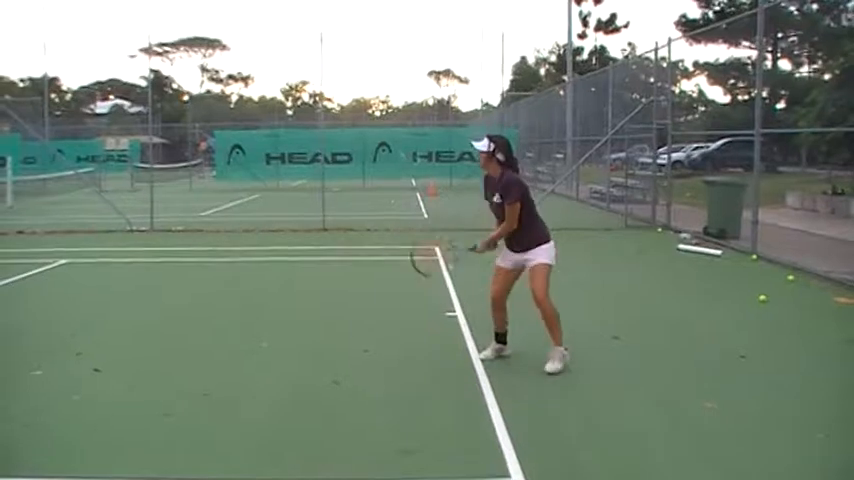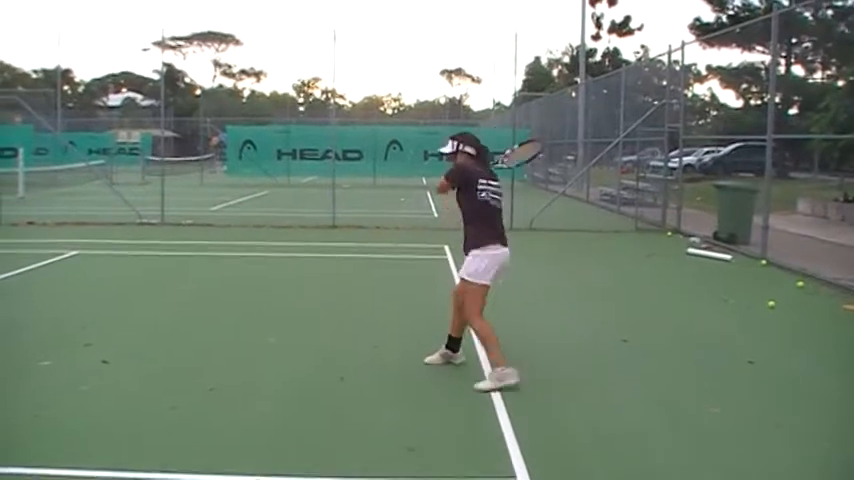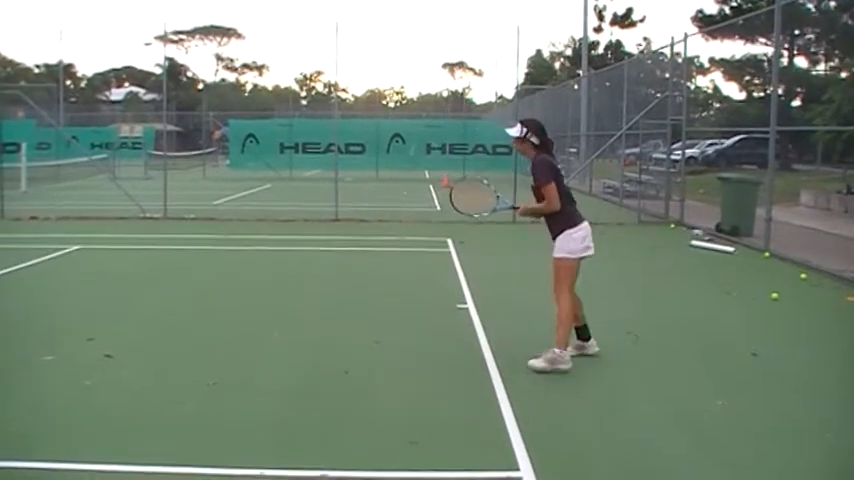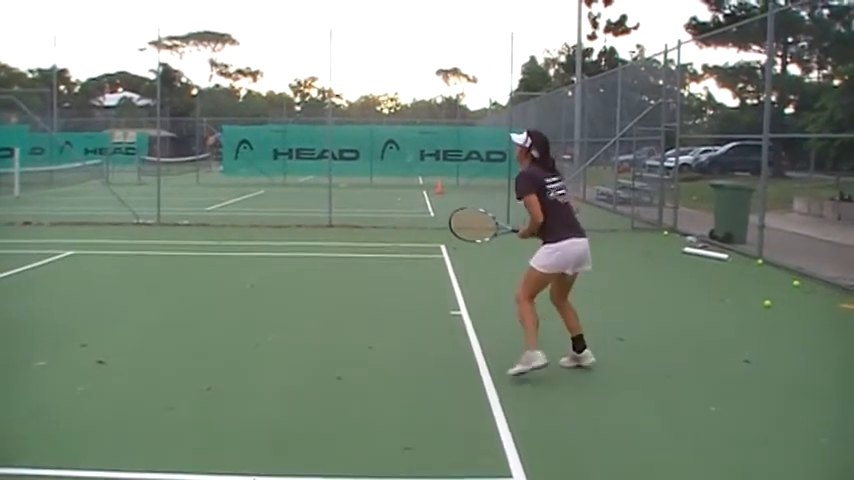
dt=1s
person 1, frame 1
left shoulder: (511, 182)
right shoulder: (489, 181)
left elbow: (511, 224)
left wrist: (489, 240)
right wrist: (495, 239)
left hip: (538, 246)
right hip: (510, 249)
left knee: (540, 296)
right knee: (496, 297)
left ankle: (559, 351)
right ankle: (501, 344)
person 1, frame 2
left shoulder: (463, 171)
right shoulder: (491, 176)
left elbow: (440, 188)
left hip: (484, 251)
right hip: (498, 250)
left knee: (473, 315)
right knee: (460, 297)
left ankle: (503, 371)
right ankle: (451, 351)
person 1, frame 3
left shoulder: (540, 163)
right shoulder: (543, 161)
left elbow: (554, 205)
left wrist: (528, 209)
right wrist: (533, 210)
left hip: (570, 233)
right hip: (571, 230)
left knee: (561, 293)
right knee: (566, 290)
left ankle: (558, 353)
right ankle: (585, 341)
person 1, frame 4
left shoulder: (526, 176)
right shoulder: (553, 174)
left elbow: (537, 218)
left wrist: (526, 232)
left hip: (559, 246)
right hip: (580, 242)
left knee: (523, 297)
right knee: (558, 297)
left ankle: (533, 353)
right ankle: (580, 352)
